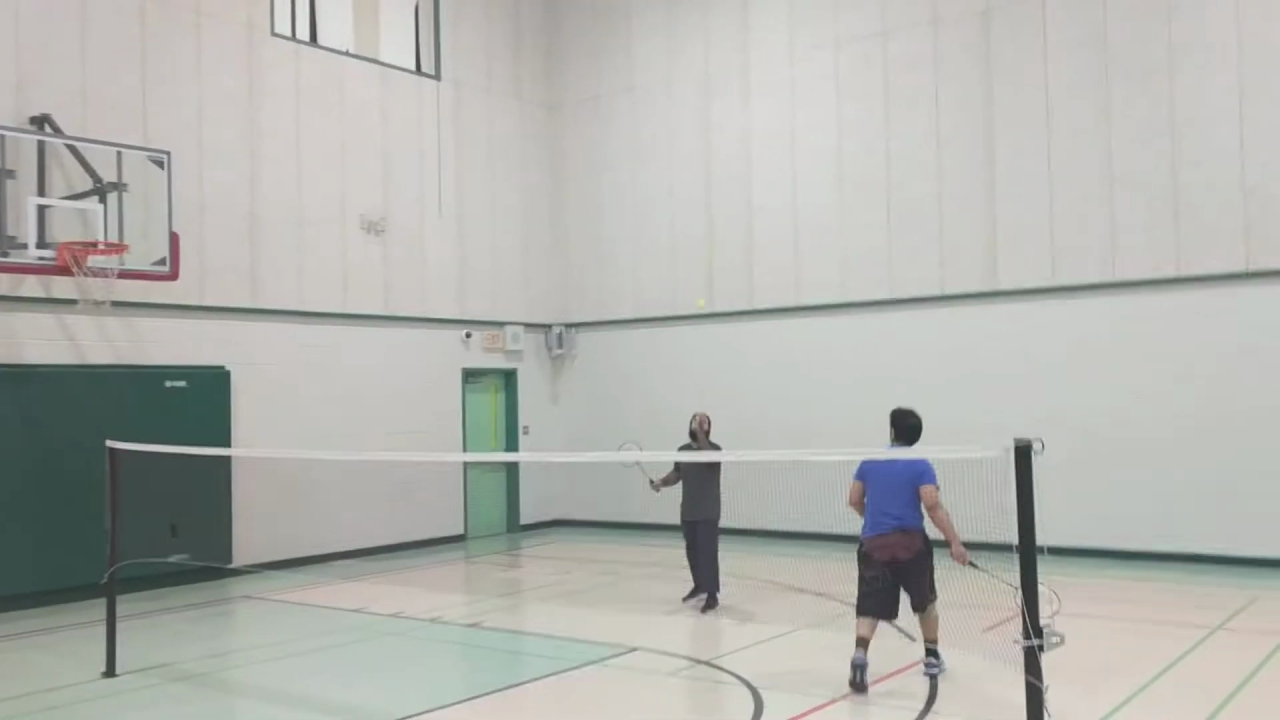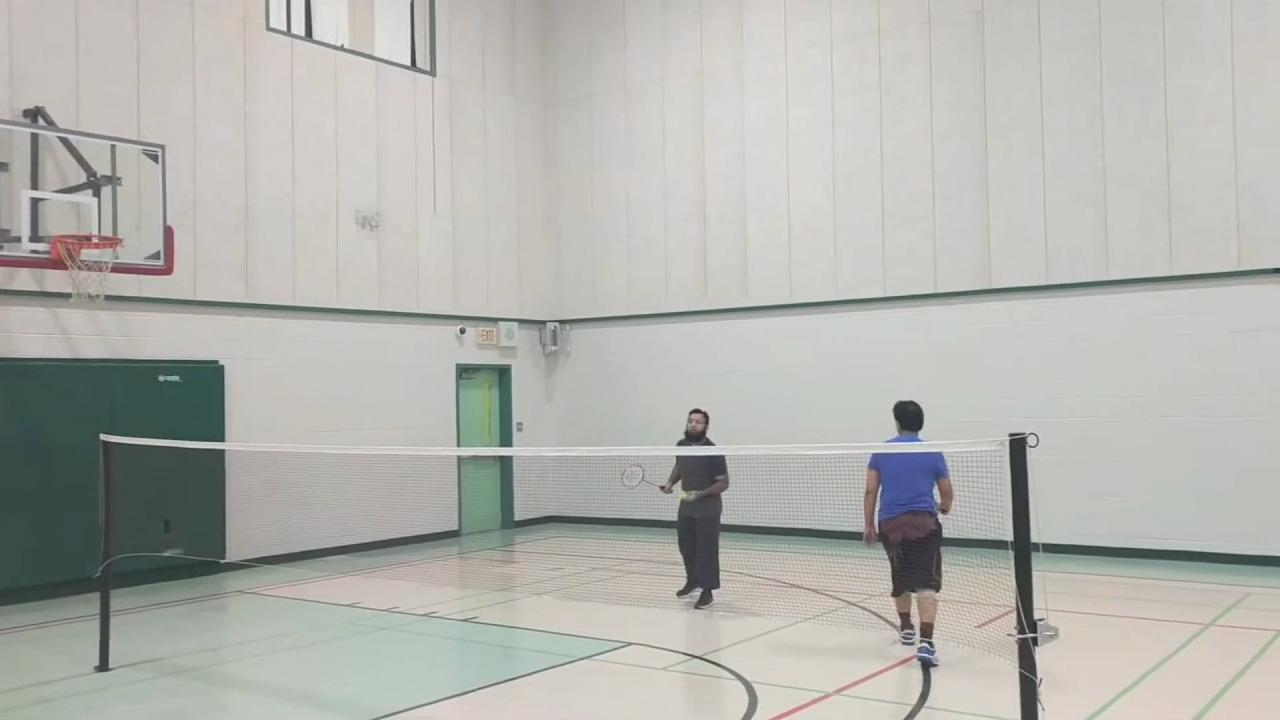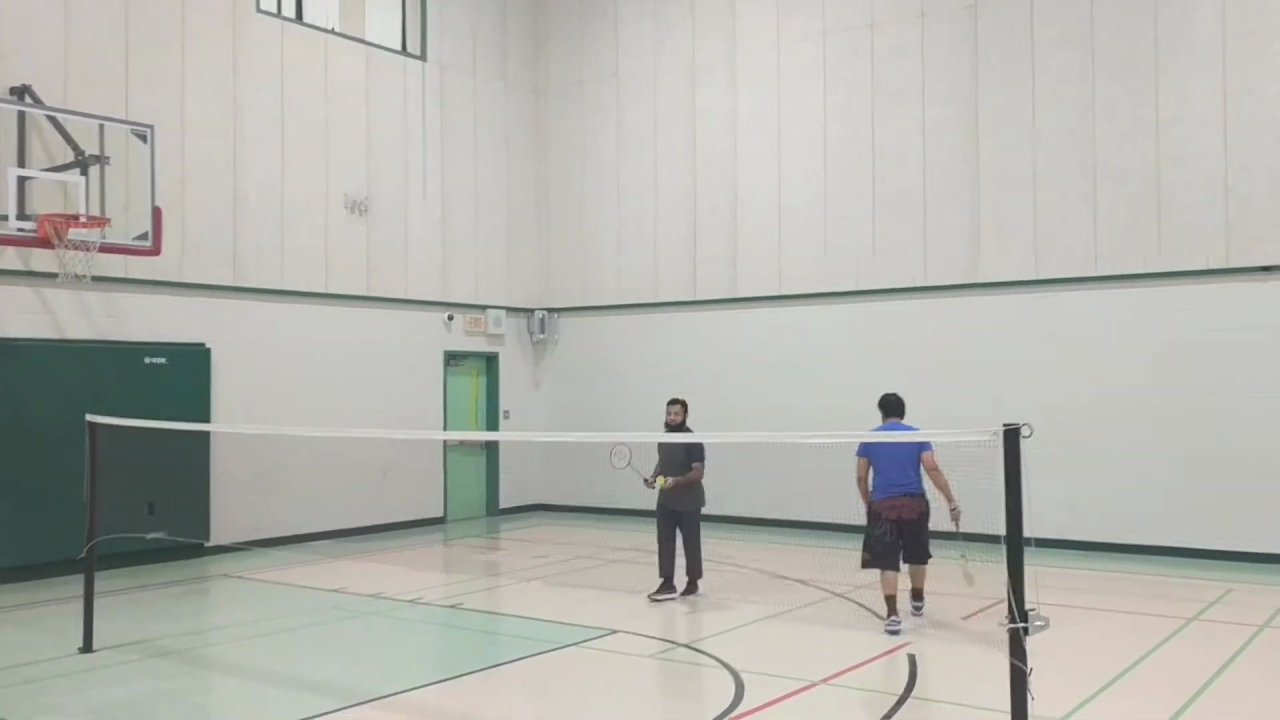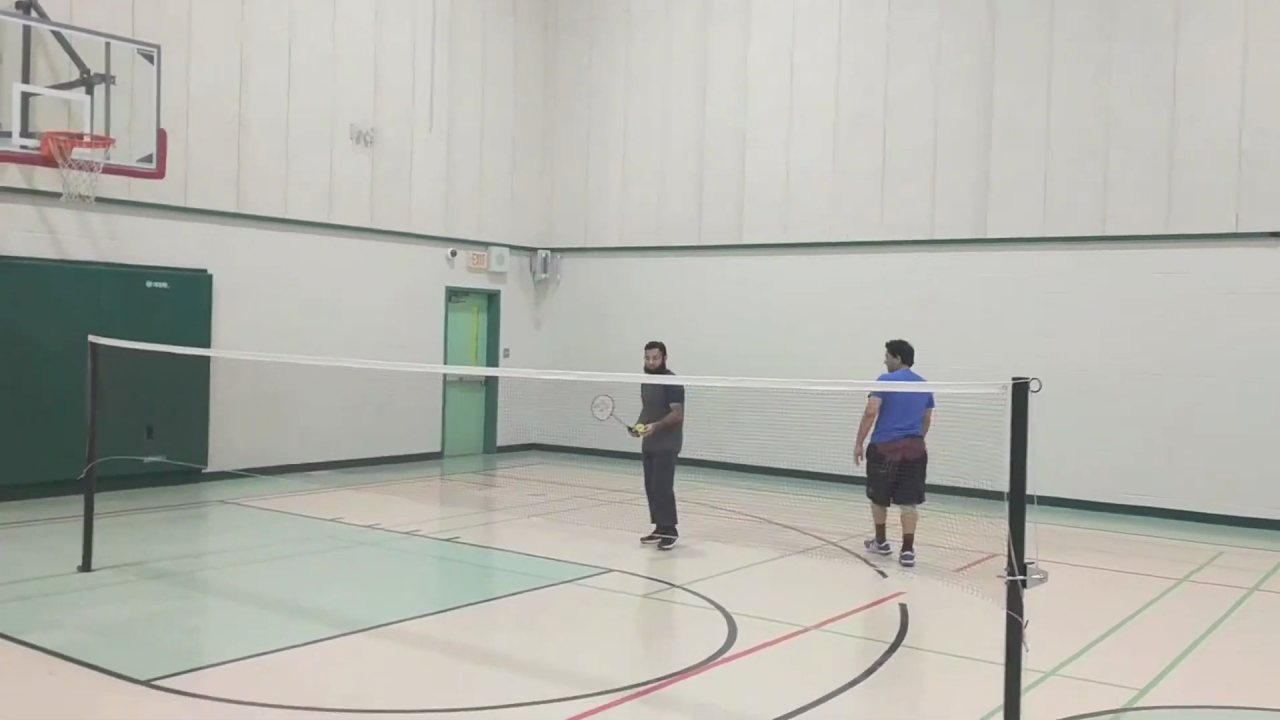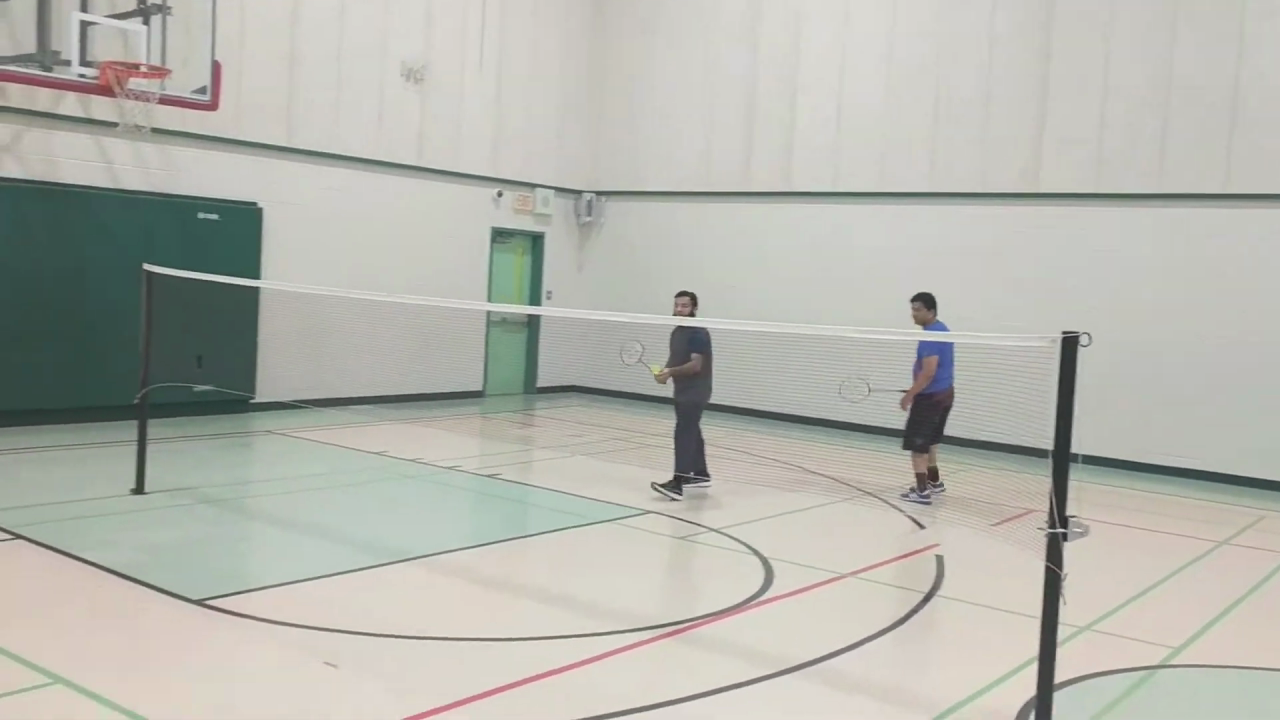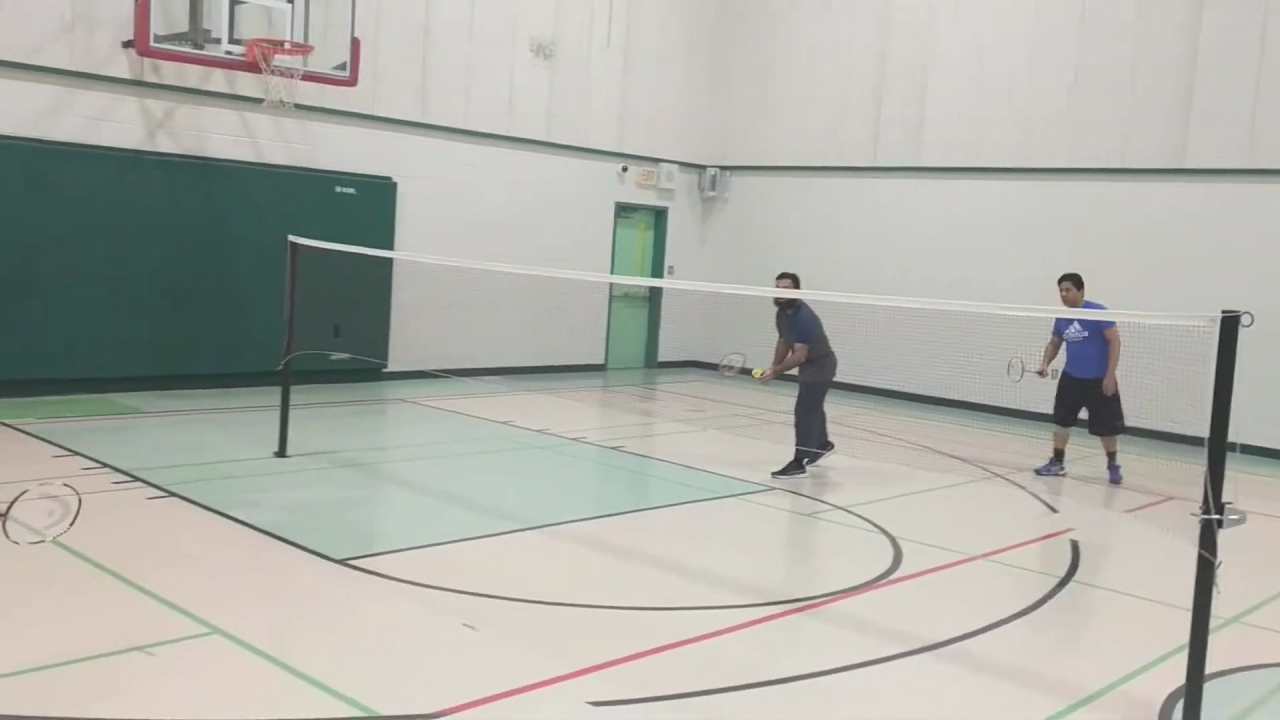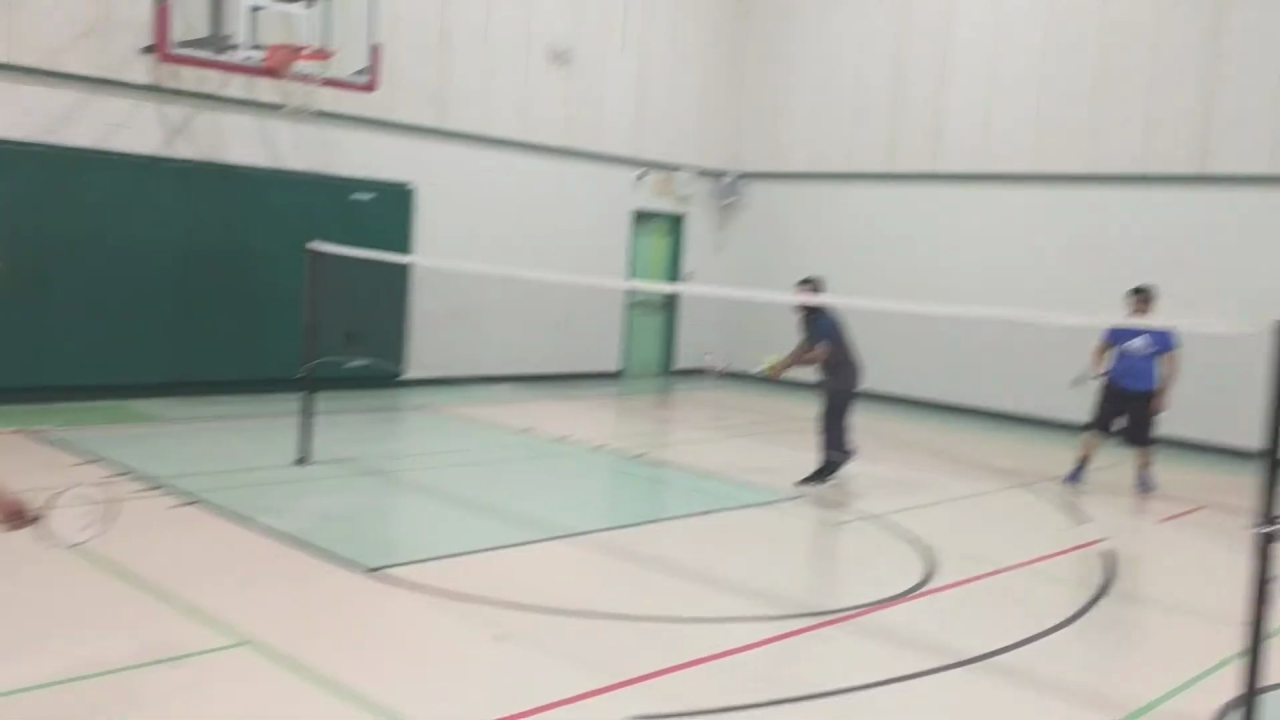
dt=0.5s
person 1, frame 1
left shoulder: (870, 461)
right shoulder: (921, 466)
left elbow: (855, 501)
right elbow: (933, 507)
right wrist: (955, 543)
left hip: (874, 543)
right hip: (911, 541)
left knee: (870, 610)
right knee: (924, 601)
left ankle: (861, 655)
right ankle: (932, 657)
person 1, frame 2
left shoulder: (881, 451)
right shoulder: (933, 453)
left elbow: (870, 491)
right elbow: (947, 493)
left wrist: (868, 525)
right wrist: (945, 506)
left hip: (891, 524)
right hip: (923, 522)
left knee: (900, 580)
right knee: (927, 584)
left ankle: (906, 629)
right ankle: (926, 644)
person 1, frame 3
left shoulder: (869, 439)
left elbow: (861, 477)
right elbow: (933, 469)
left wrist: (868, 503)
right wrist: (951, 501)
left hip: (883, 506)
right hip: (914, 503)
left knee: (887, 563)
right knee: (917, 558)
left ankle: (892, 616)
right ankle: (917, 602)
person 1, frame 4
left shoulder: (885, 380)
left elbow: (871, 413)
right elbow: (926, 421)
left wrist: (859, 444)
left hip: (885, 447)
right hip: (915, 447)
left knee: (879, 496)
right knee: (909, 502)
left ankle: (880, 541)
right ankle: (907, 551)
person 1, frame 5
left shoulder: (930, 336)
right shoulder: (940, 330)
left elbow: (928, 371)
left wrist: (909, 396)
right wrist: (916, 390)
left hip: (931, 396)
right hip: (944, 393)
left knee: (917, 443)
right knee: (928, 440)
left ankle: (923, 491)
right ankle: (934, 481)
person 1, frame 6
left shoulder: (1099, 313)
right shoulder: (1062, 318)
left elbow: (1115, 343)
right elbow: (1054, 343)
left wrist: (1110, 375)
right wrist: (1045, 364)
left hip: (1099, 380)
right hip: (1071, 378)
left knee: (1106, 426)
right knee: (1061, 420)
left ankle: (1113, 465)
right ankle: (1056, 463)
person 1, frame 7
left shoulder: (1162, 332)
right shoulder: (1121, 327)
left elbow: (1171, 364)
right elbow: (1101, 350)
left wrist: (1164, 394)
right wrist: (1099, 367)
left hip: (1145, 394)
right hip: (1117, 388)
left knee: (1142, 439)
right knee: (1096, 427)
left ankle: (1144, 476)
right ankle: (1080, 468)
person 2, frame 1
left shoulder: (714, 448)
right shoulder: (682, 450)
left elbow: (706, 454)
right elbow: (676, 474)
left wrist: (701, 432)
right wrist: (661, 482)
left hip: (708, 512)
right hip: (688, 511)
left knee: (708, 552)
right knee: (692, 551)
left ankle: (712, 595)
right ankle: (699, 585)
person 2, frame 2
left shoulder: (712, 453)
right shoulder: (681, 445)
left elbow: (723, 483)
left wrist: (701, 494)
right wrist: (671, 482)
left hip: (707, 509)
right hip: (686, 507)
left knee: (707, 549)
right knee: (686, 545)
left ankle: (707, 591)
right ankle: (694, 579)
person 2, frame 3
left shoulder: (692, 441)
left elbow: (698, 473)
left wrist: (676, 480)
right wrist: (654, 477)
left hip: (689, 501)
right hip: (666, 500)
left knee: (691, 542)
right knee: (665, 540)
left ankle: (693, 581)
right ankle: (668, 584)
person 2, frame 4
left shoulder: (672, 382)
right shoulder: (646, 382)
left elbow: (677, 414)
left wrist: (656, 425)
right wrist: (639, 425)
left hip: (667, 443)
right hip: (649, 443)
left knee: (661, 484)
right knee: (652, 486)
left ankle: (670, 529)
right ankle: (662, 528)
person 2, frame 5
left shoulder: (698, 332)
right shoulder: (676, 332)
left elbow: (696, 365)
left wrist: (671, 372)
right wrist: (665, 372)
left hip: (696, 392)
right hip: (682, 390)
left knee: (684, 434)
right knee: (691, 432)
left ankle: (677, 483)
right ankle: (701, 474)
person 2, frame 6
left shoulder: (803, 317)
right shoulder: (782, 313)
left elbow: (800, 355)
right elbow: (784, 341)
left wrist: (776, 371)
right wrist: (774, 366)
left hip: (820, 366)
right hip: (810, 366)
left knee: (804, 411)
right knee: (813, 408)
left ankle: (799, 464)
right ankle: (822, 444)
person 2, frame 7
left shoulder: (825, 321)
right shoulder: (809, 317)
left elbow: (819, 354)
right elbow: (807, 345)
left wrist: (786, 365)
right wrist: (783, 363)
left hip: (843, 375)
right hip: (834, 374)
left knee: (832, 419)
right knee: (834, 417)
left ankle: (826, 470)
right ankle: (841, 452)
